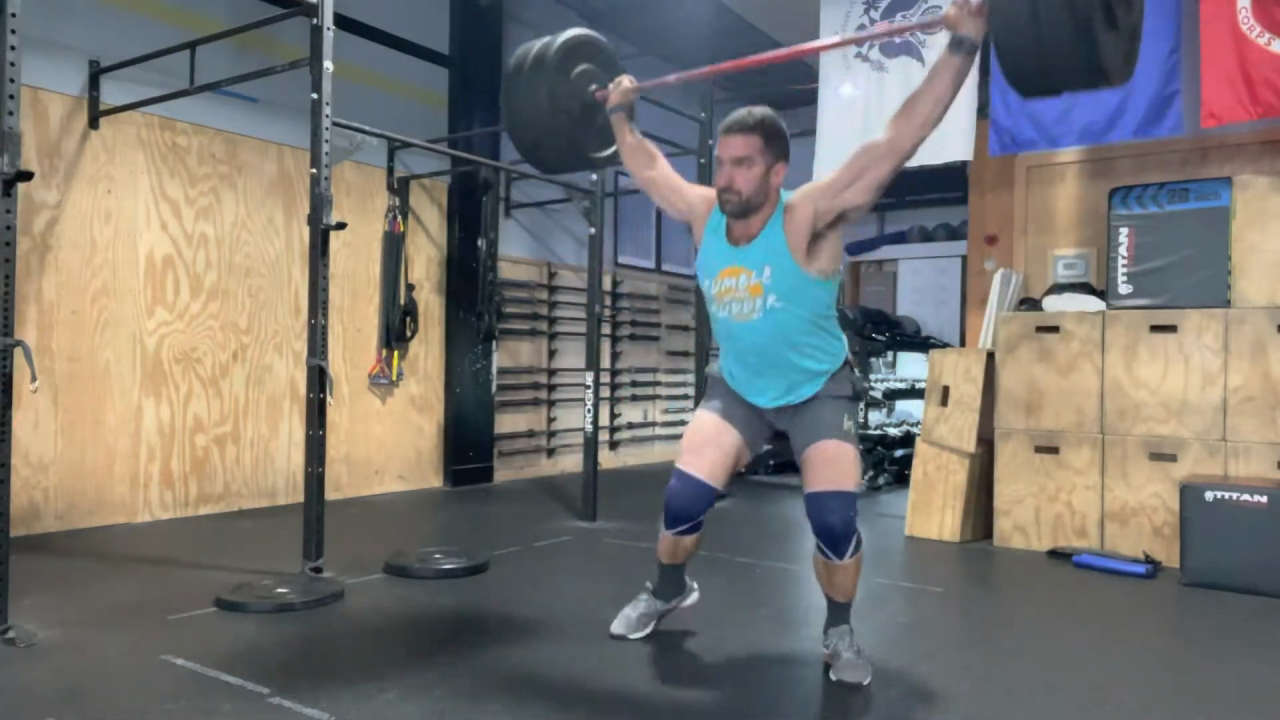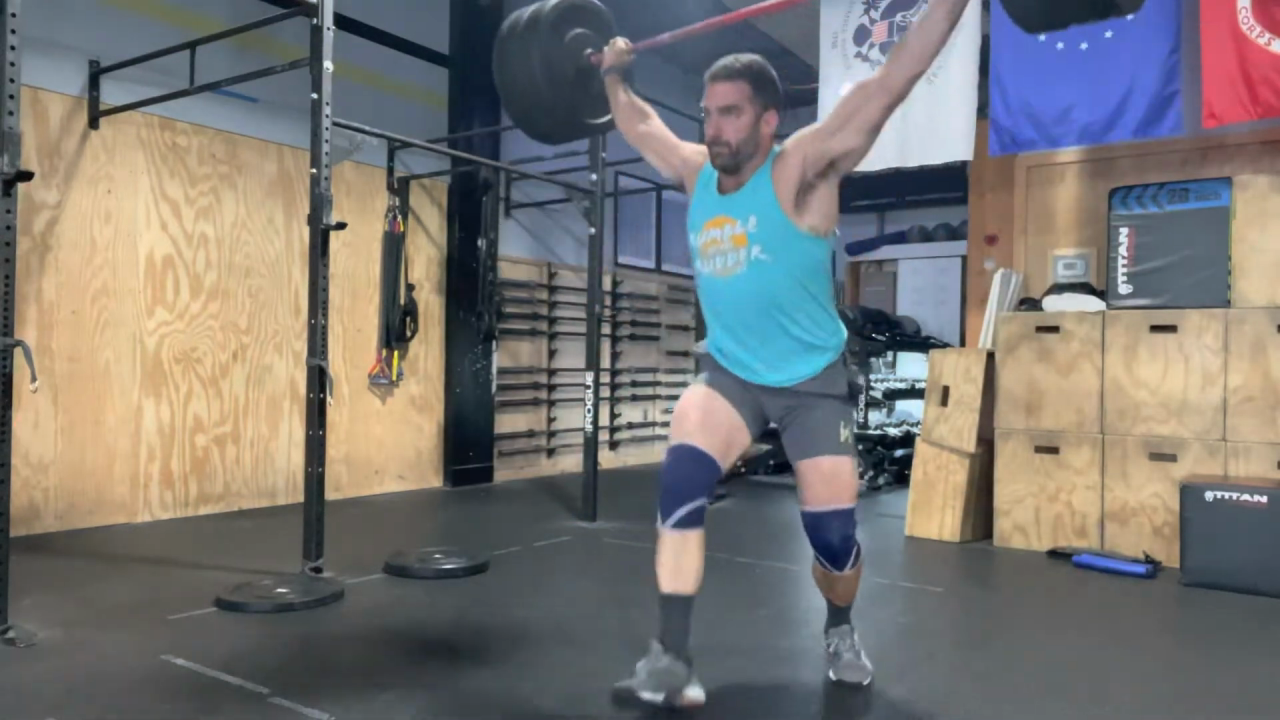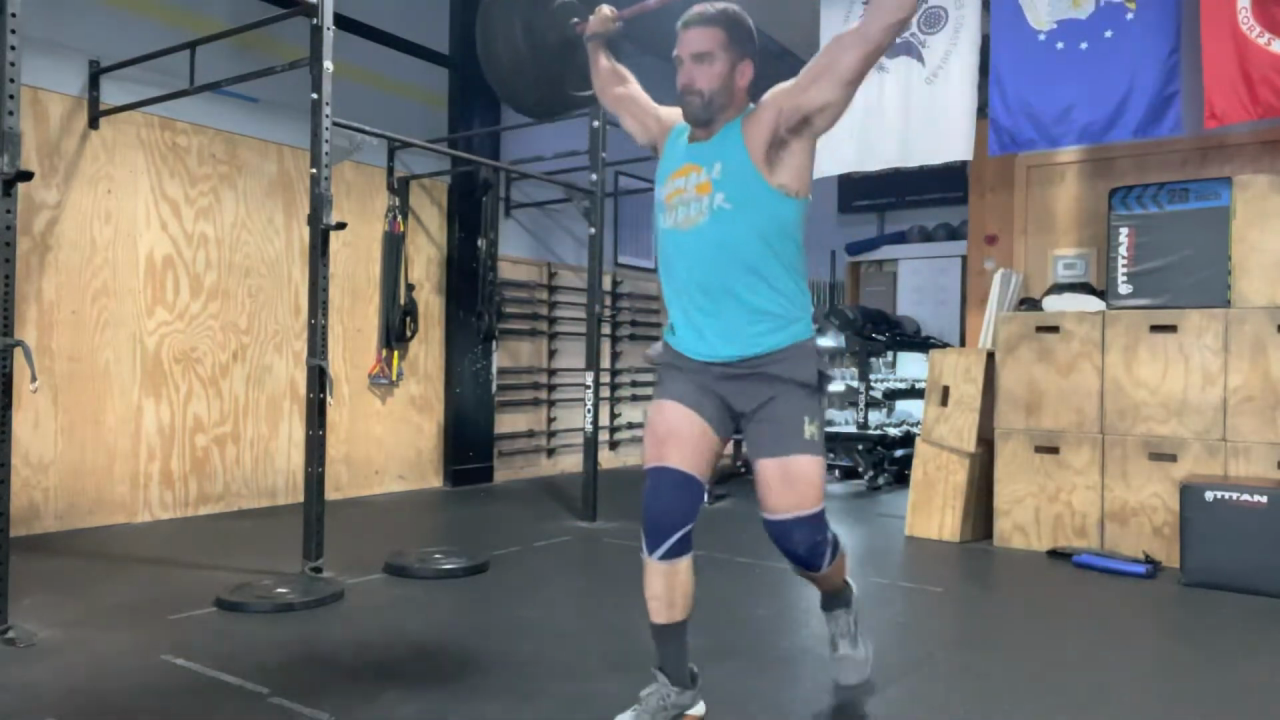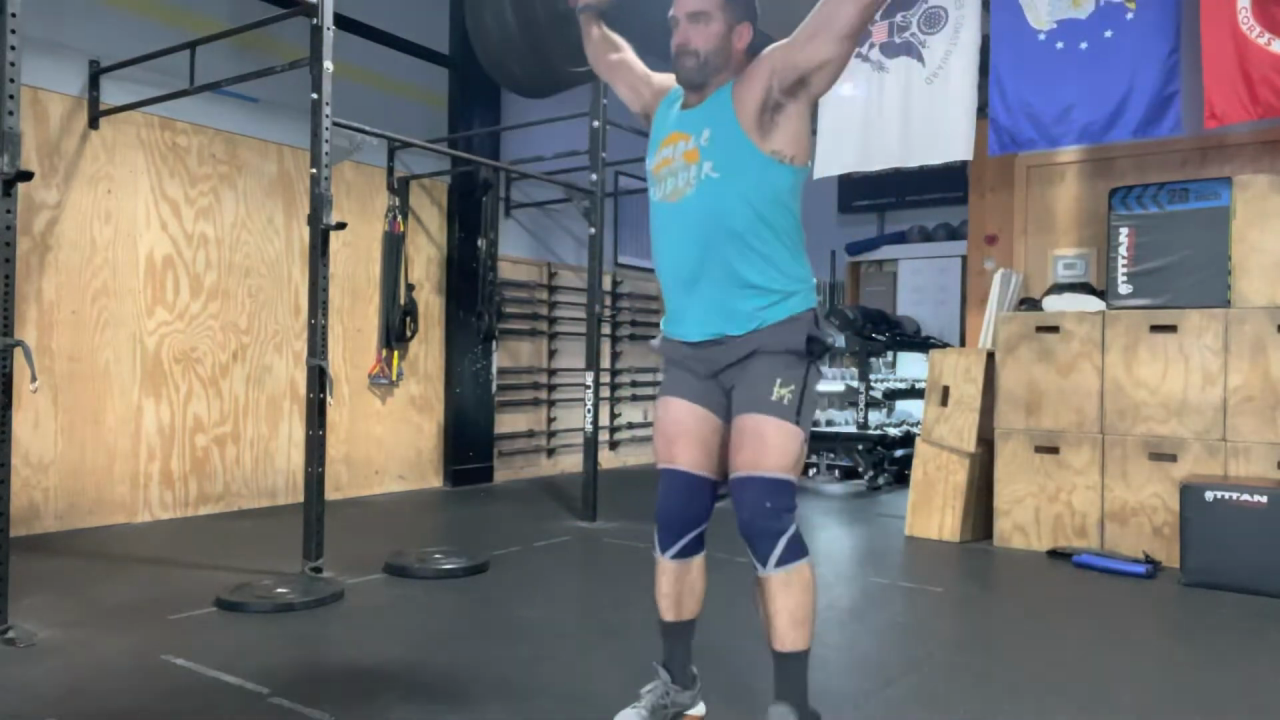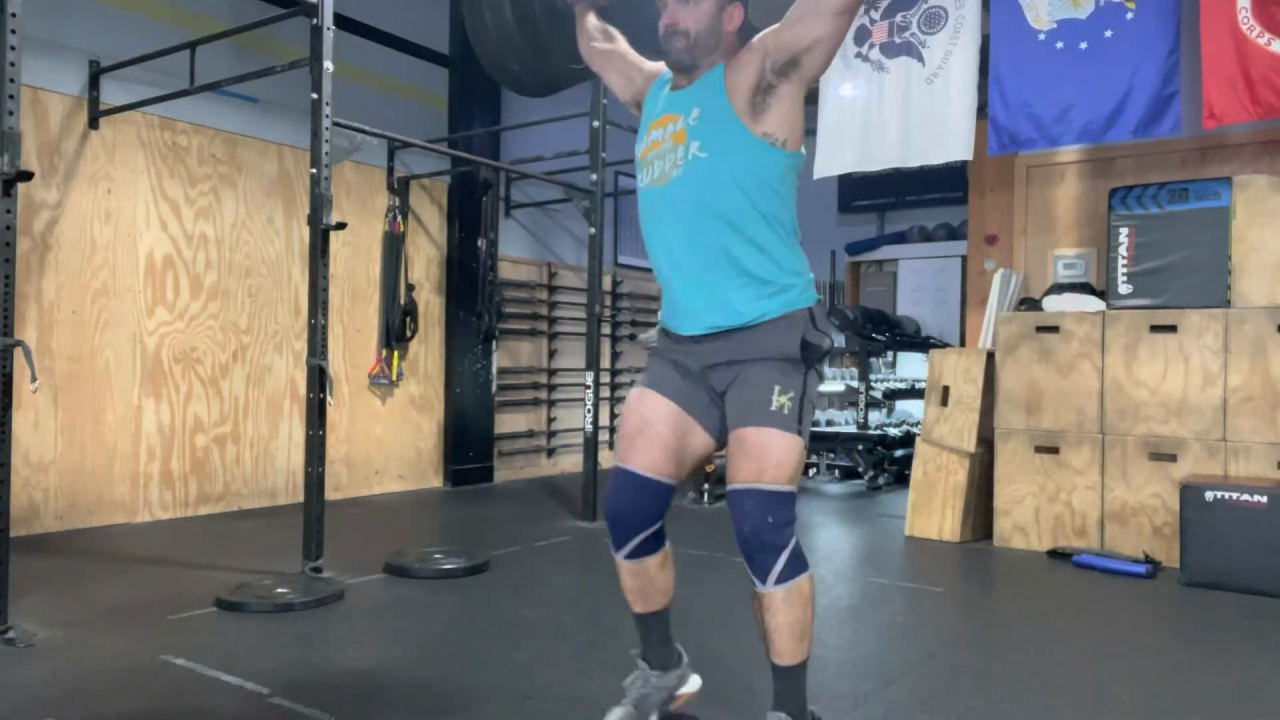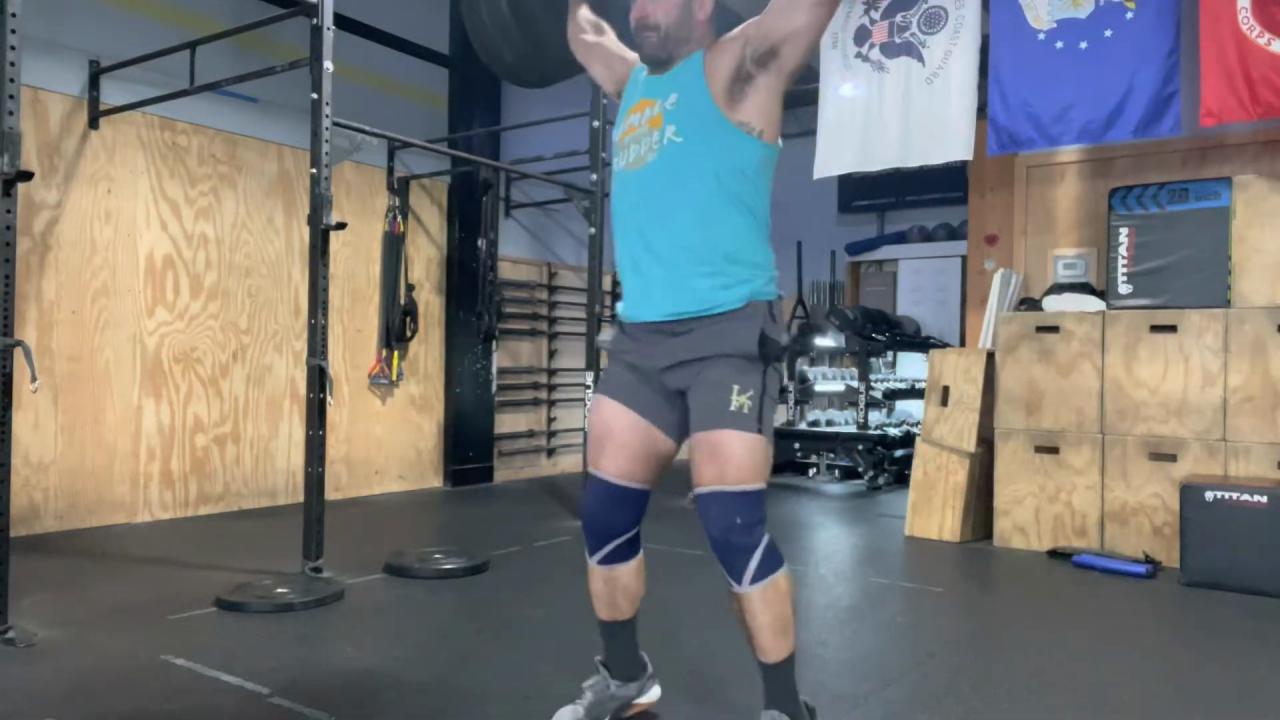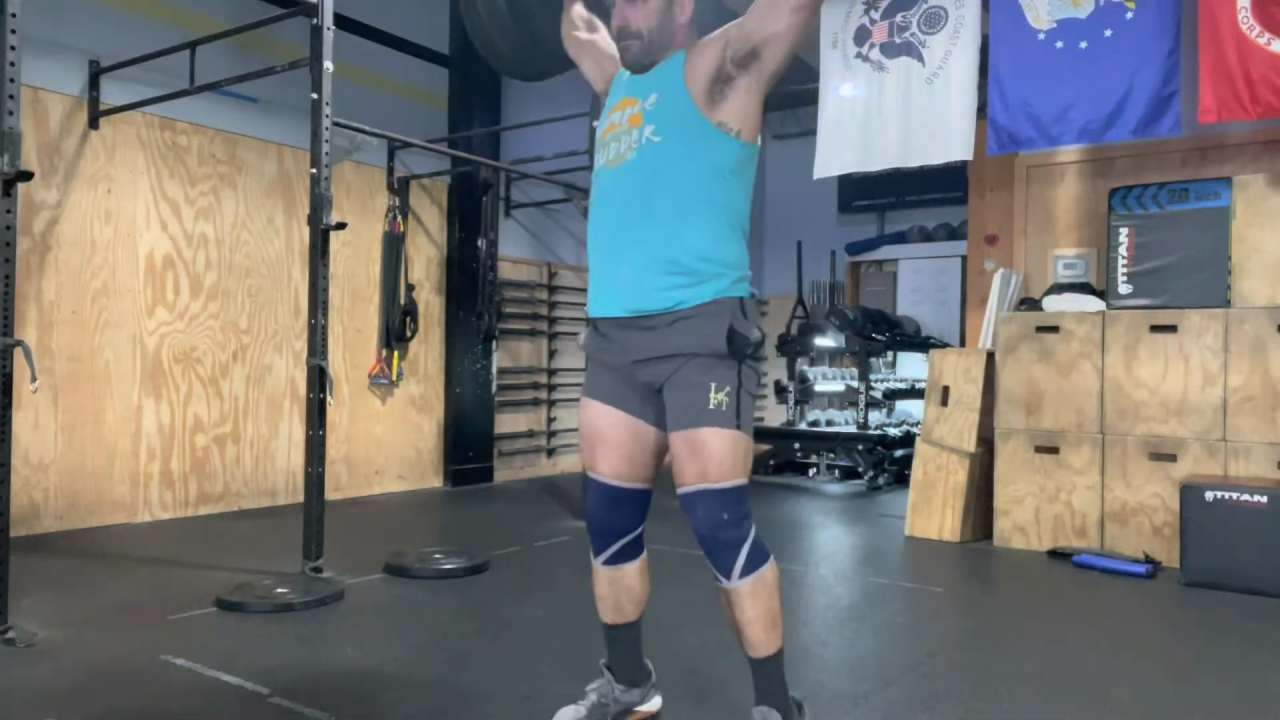
dt=0.2s
person 1, frame 1
left shoulder: (808, 218)
right shoulder: (704, 214)
left elbow: (898, 142)
right elbow: (647, 168)
right wrist: (619, 113)
left hip: (816, 390)
right hip: (736, 389)
left knee: (833, 517)
right knee: (683, 498)
left ankle: (838, 632)
right ankle: (668, 589)
person 1, frame 2
left shoulder: (799, 170)
right shoulder: (695, 173)
left elbow: (887, 86)
right elbow: (643, 128)
right wrist: (615, 76)
left hip: (811, 379)
right hip: (726, 371)
left knee: (831, 530)
right knee: (681, 482)
left ankle: (840, 631)
right ankle: (672, 658)
person 1, frame 3
left shoulder: (775, 126)
right shoulder: (669, 133)
right elbow: (618, 94)
left hip: (775, 362)
right hip: (688, 362)
left knee: (796, 529)
right knee: (664, 510)
left ankle: (840, 604)
person 1, frame 4
left shoulder: (769, 90)
right shoulder: (662, 101)
right elbow: (610, 59)
left hip: (773, 337)
right hip: (689, 346)
left knee: (762, 511)
right knee: (678, 516)
person 1, frame 5
left shoulder: (762, 73)
right shoulder: (655, 89)
left hip: (770, 337)
right hip: (682, 343)
left knee: (762, 526)
right knee: (630, 506)
person 1, frame 6
left shoulder: (741, 63)
right shoulder: (636, 81)
left hip: (727, 331)
right hip: (641, 335)
left knee: (733, 525)
right knee: (604, 517)
person 1, frame 7
left shoulder: (720, 64)
right shoulder: (622, 80)
left hip: (700, 327)
right hip: (615, 334)
left knee: (718, 520)
right knee: (609, 522)
